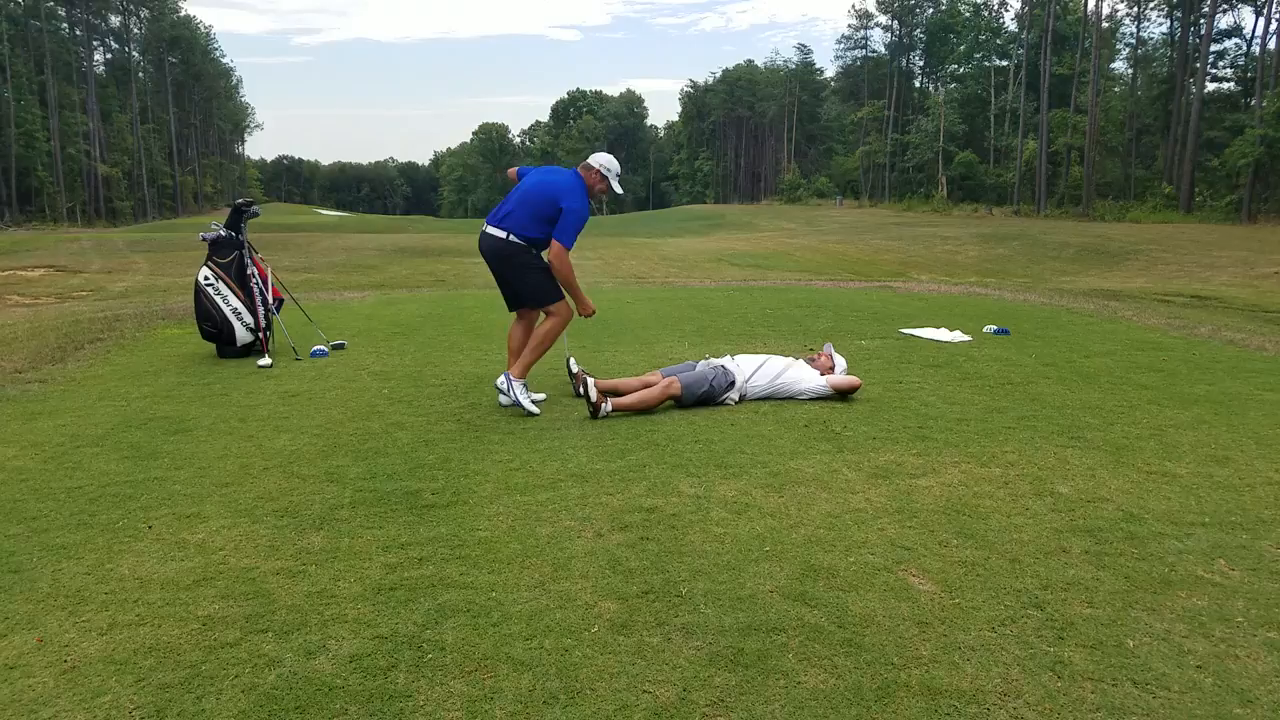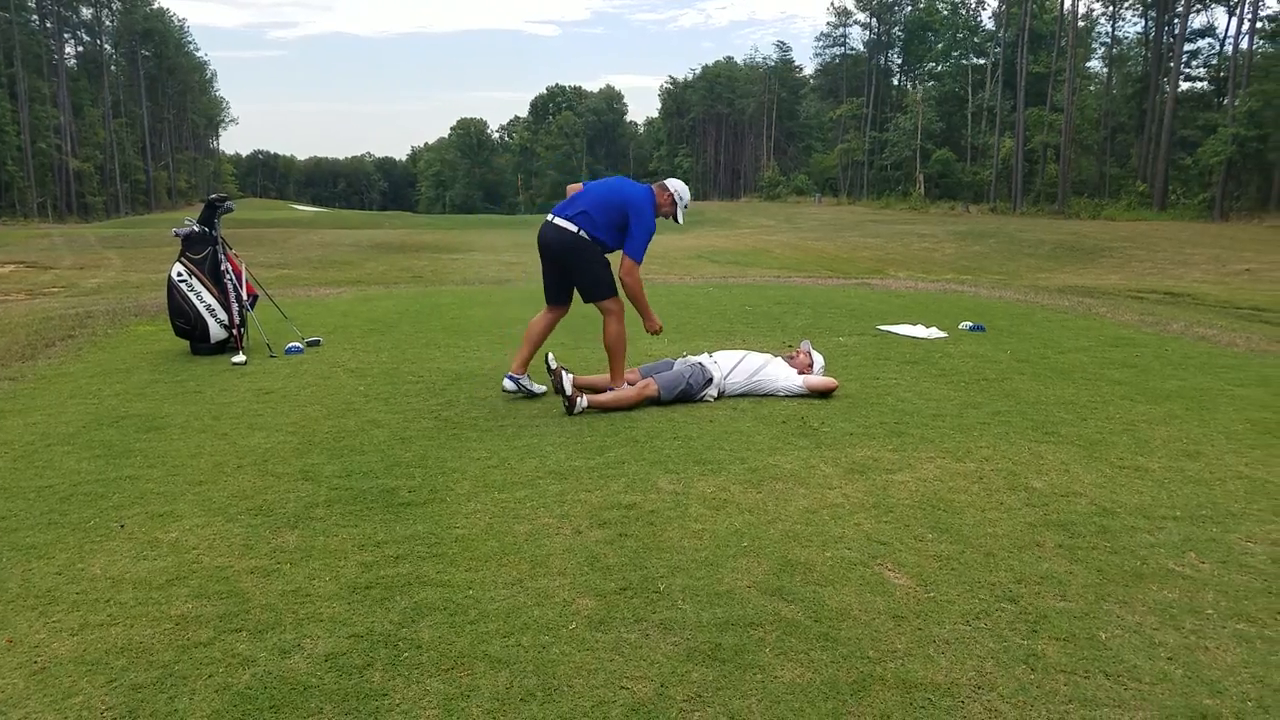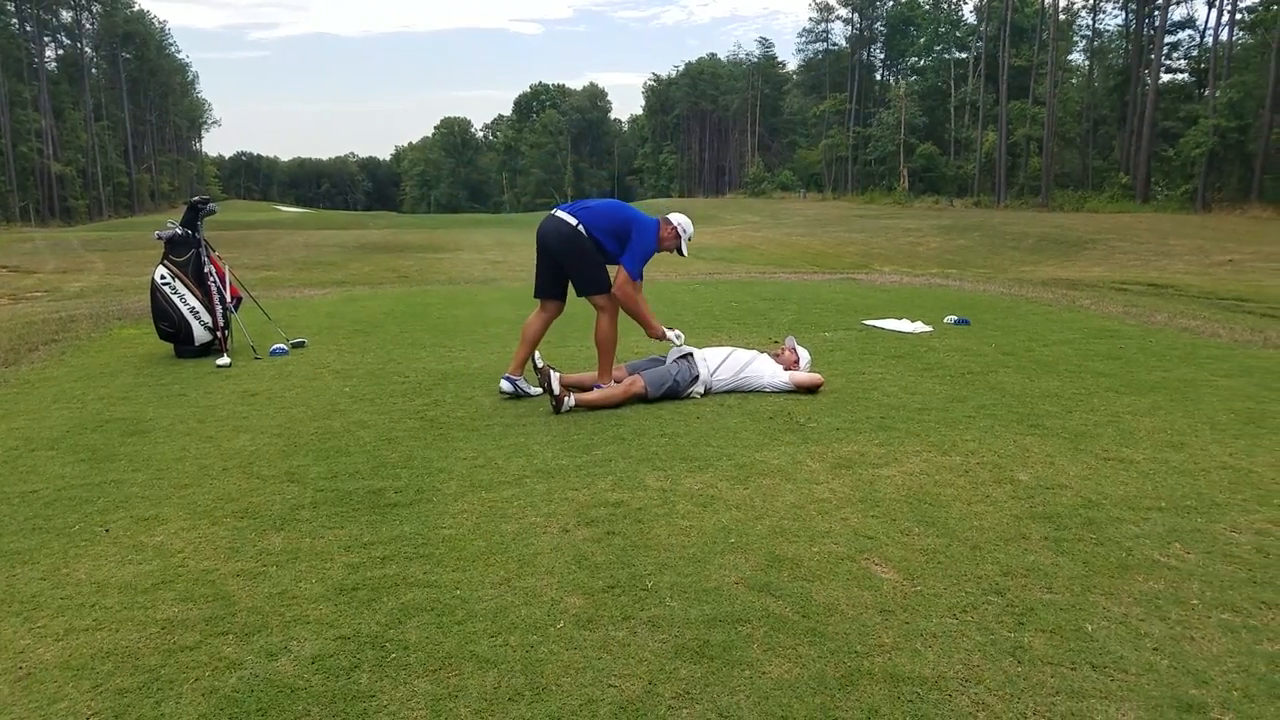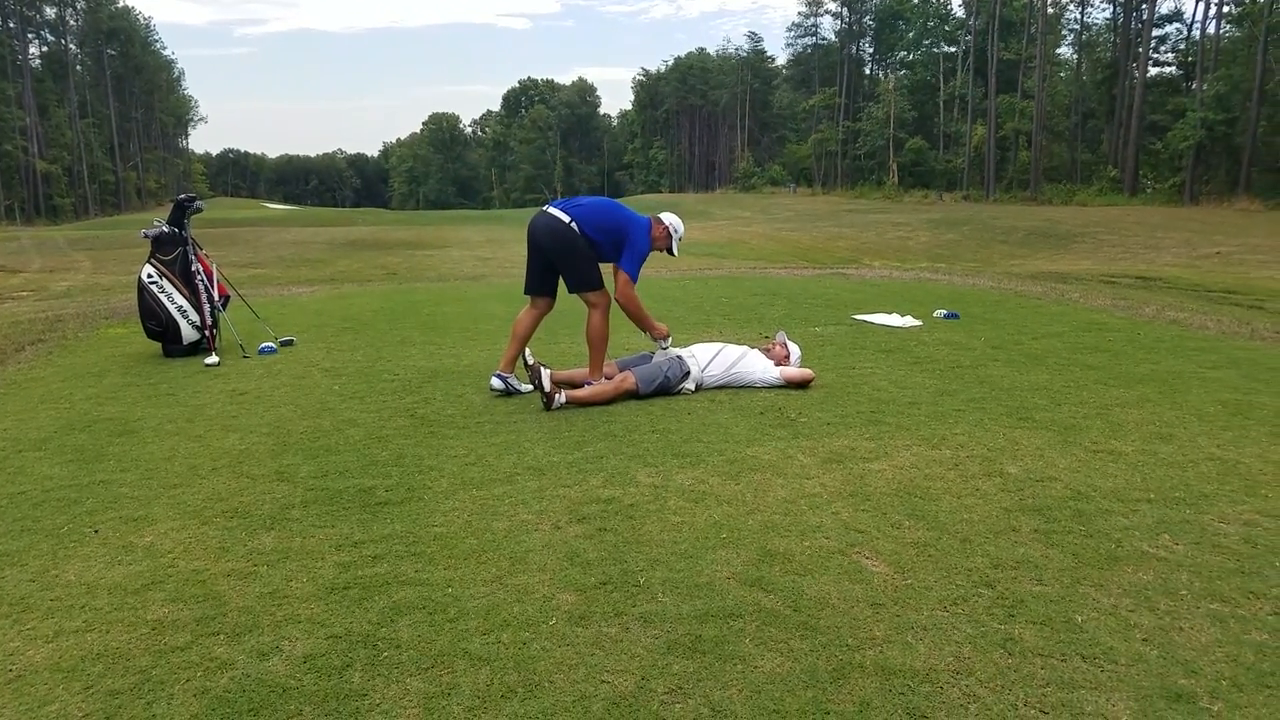
dt=0.7s
person 1, frame 1
left shoulder: (811, 381)
right shoulder: (796, 364)
left elbow: (854, 382)
left wrist: (837, 392)
left hip: (729, 381)
right hip: (721, 365)
left knee: (668, 386)
right knee: (652, 377)
left ankle: (605, 405)
right ankle: (589, 383)
person 1, frame 2
left shoulder: (788, 378)
right shoulder: (774, 361)
left elbow: (831, 383)
left wrist: (815, 378)
left hip: (707, 378)
right hip: (700, 362)
left knee: (645, 388)
right knee: (631, 375)
left ankle: (582, 401)
right ankle: (570, 380)
person 1, frame 3
left shoulder: (773, 374)
right shoulder: (760, 358)
left elbow: (817, 379)
left wrist: (801, 384)
left hip: (695, 375)
right hip: (687, 359)
left knee: (632, 386)
right knee: (619, 372)
left ankle: (569, 399)
right ankle: (556, 378)
person 1, frame 4
left shoulder: (764, 370)
right shoulder: (751, 353)
left elbow: (808, 375)
left wrist: (793, 377)
left hip: (686, 371)
right hip: (680, 355)
left knee: (623, 383)
right knee: (609, 370)
left ankle: (559, 397)
right ankle: (548, 375)
person 2, frame 1
left shoulder: (551, 172)
right shoulder: (577, 201)
left elbow: (513, 173)
right elbow: (557, 259)
right wrist: (581, 301)
left hip: (491, 240)
right hip: (511, 247)
left knee: (527, 314)
right knee: (559, 313)
left ankle: (511, 389)
right ankle: (513, 376)
person 2, frame 2
left shoulder: (624, 184)
right shoulder: (644, 213)
left elbow: (572, 189)
right elbow: (627, 275)
right wrist: (648, 317)
left hip: (549, 231)
right hip: (575, 239)
left knee: (555, 309)
right knee: (613, 310)
left ankle: (517, 374)
right ankle: (617, 387)
person 2, frame 3
left shoulder: (638, 225)
right shoulder: (646, 235)
left elbow: (635, 293)
right elbow: (620, 290)
left wrist: (662, 330)
right wrist: (649, 326)
left hip: (550, 227)
right hip: (570, 234)
left knee: (548, 309)
right knee: (606, 306)
left ankle: (513, 376)
right ankle: (604, 385)
person 2, frame 4
left shoulder: (628, 226)
right shoulder: (640, 235)
left elbow: (624, 289)
right elbow: (623, 295)
left wrist: (648, 328)
right wrist: (652, 327)
left hip: (541, 223)
right hip: (562, 230)
left knee: (539, 305)
right knee: (599, 303)
left ankle: (504, 374)
right ankle: (594, 381)
